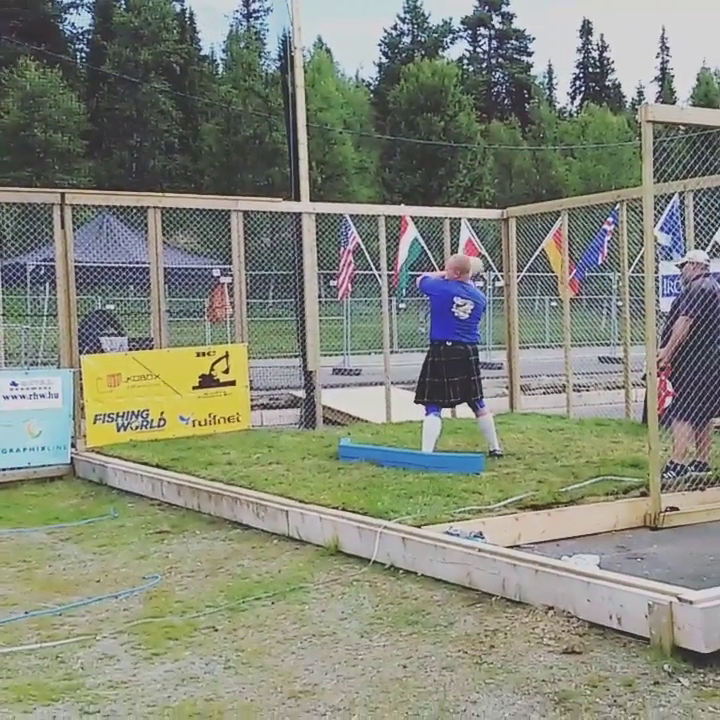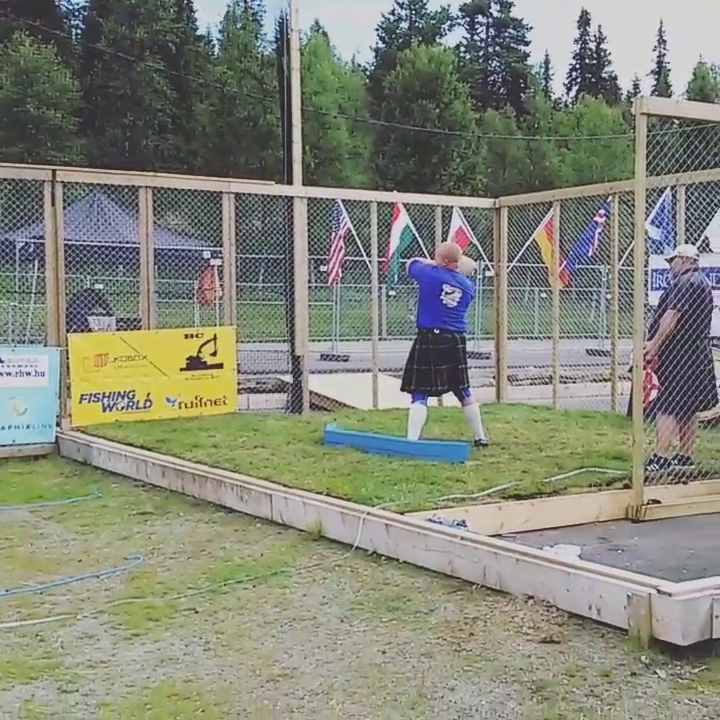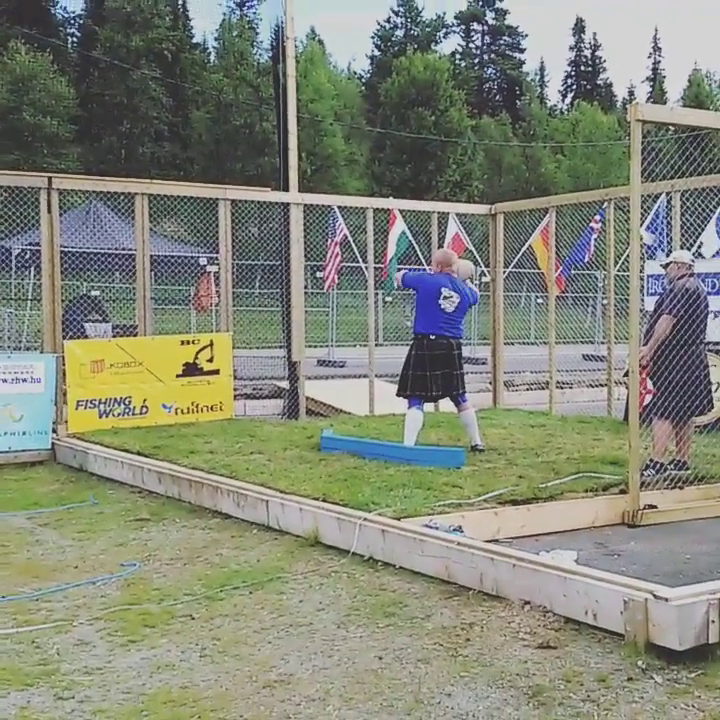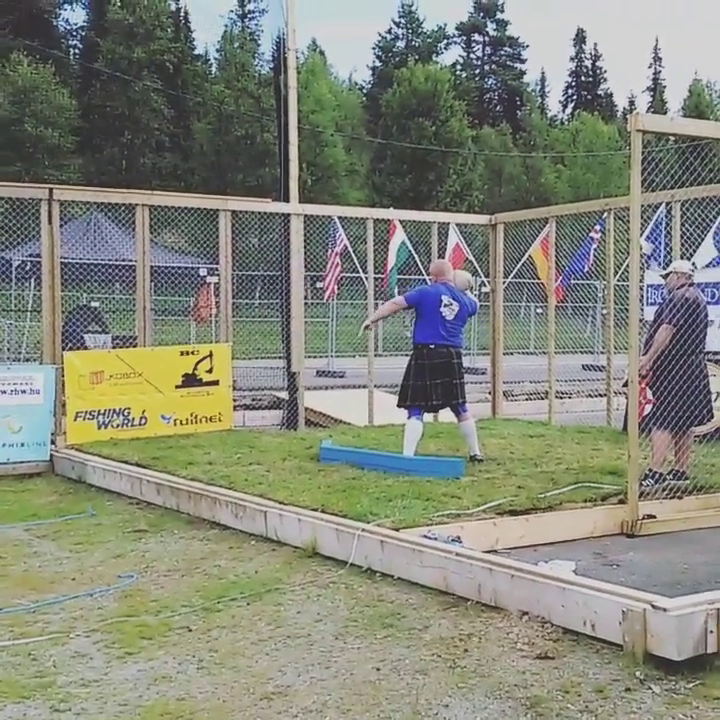
dt=0.4s
person 1, frame 1
left shoulder: (697, 288)
left elbow: (685, 320)
left wrist: (668, 350)
left hip: (692, 360)
left knee: (682, 412)
left ankle: (677, 465)
person 1, frame 2
left shoulder: (686, 282)
left elbow: (673, 314)
left wrist: (655, 342)
left hip: (679, 354)
right hip: (695, 353)
left knee: (668, 406)
right knee: (687, 407)
left ankle: (661, 458)
right ankle: (686, 457)
person 1, frame 3
left shoulder: (680, 287)
right shoulder: (698, 288)
left elbow: (668, 319)
left wrist: (650, 347)
left hip: (674, 359)
right hip: (691, 359)
left knee: (663, 411)
right knee: (684, 412)
left ankle: (657, 463)
right ankle: (682, 461)
person 1, frame 4
left shoulder: (680, 297)
right shoulder: (698, 298)
left elbow: (667, 329)
left wrist: (649, 357)
left hip: (674, 368)
right hip: (690, 368)
left knee: (662, 421)
right knee: (683, 421)
left ankle: (656, 473)
right ankle: (681, 471)
person 2, frame 1
left shoulder: (441, 288)
right shoulder: (479, 297)
left elbow: (421, 279)
left wrist: (442, 275)
right wrist: (468, 281)
left hip: (442, 353)
right hip: (468, 354)
left knee: (433, 407)
right knee: (478, 403)
left ankle: (426, 454)
right ankle: (495, 448)
person 2, frame 2
left shoulder: (429, 275)
right shoulder: (467, 286)
left elbow: (411, 263)
left wrist: (433, 263)
right wrist: (456, 268)
left hip: (429, 341)
right hip: (455, 342)
left knee: (419, 395)
right knee: (464, 393)
left ankle: (412, 442)
right ankle: (480, 437)
person 2, frame 3
left shoulder: (426, 280)
right shoulder: (465, 290)
left elbow: (400, 276)
right elbow: (475, 295)
right wrist: (465, 279)
left hip: (425, 346)
right hip: (452, 348)
left knee: (416, 401)
right knee: (460, 398)
left ankle: (408, 447)
right ankle: (477, 443)
person 2, frame 4
left shoulder: (426, 292)
right shoulder: (464, 301)
left elbow: (396, 303)
right elbow: (474, 305)
left wrist: (372, 319)
right wrist: (465, 290)
left hip: (426, 356)
right hip: (452, 358)
left knee: (416, 411)
right knee: (460, 407)
left ankle: (407, 457)
right ankle: (476, 453)
